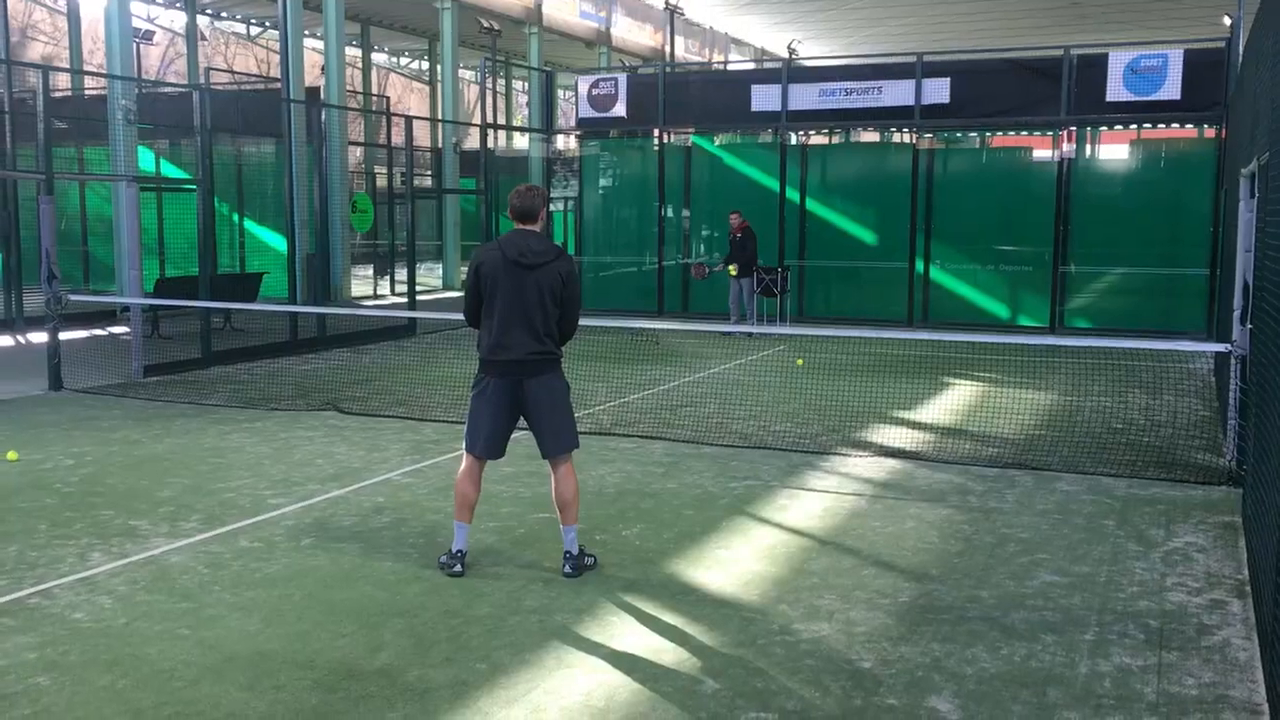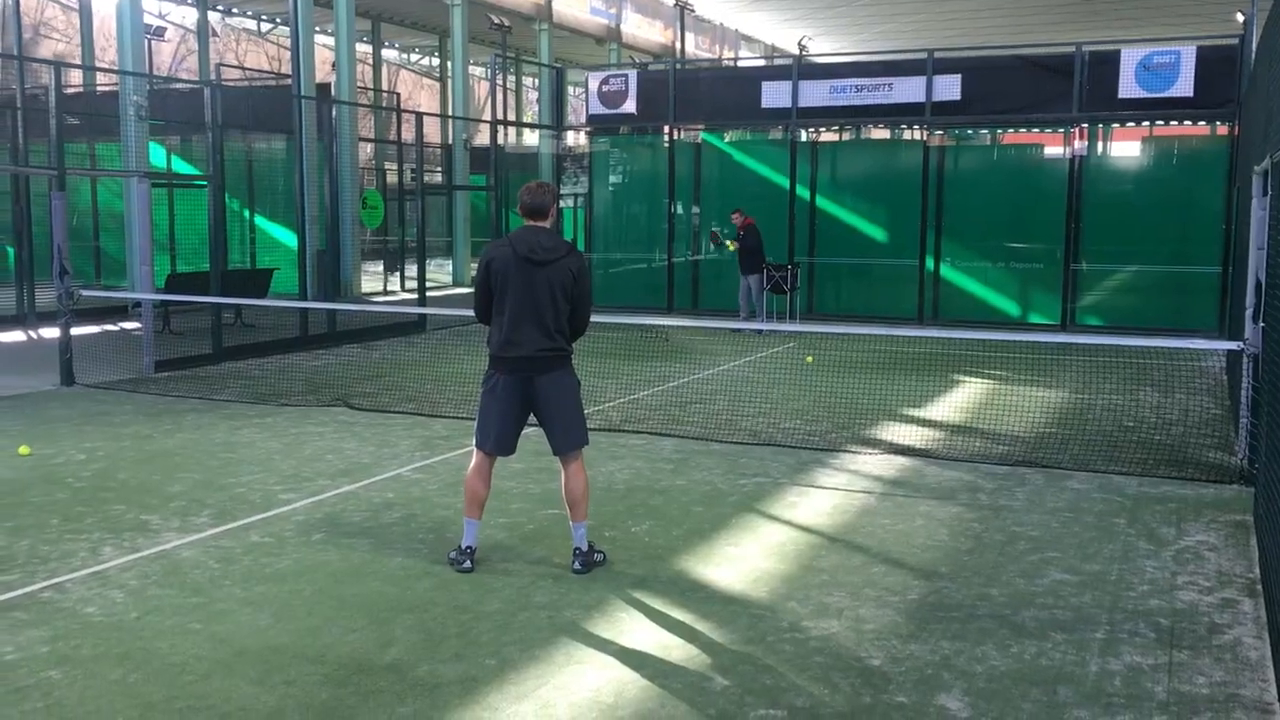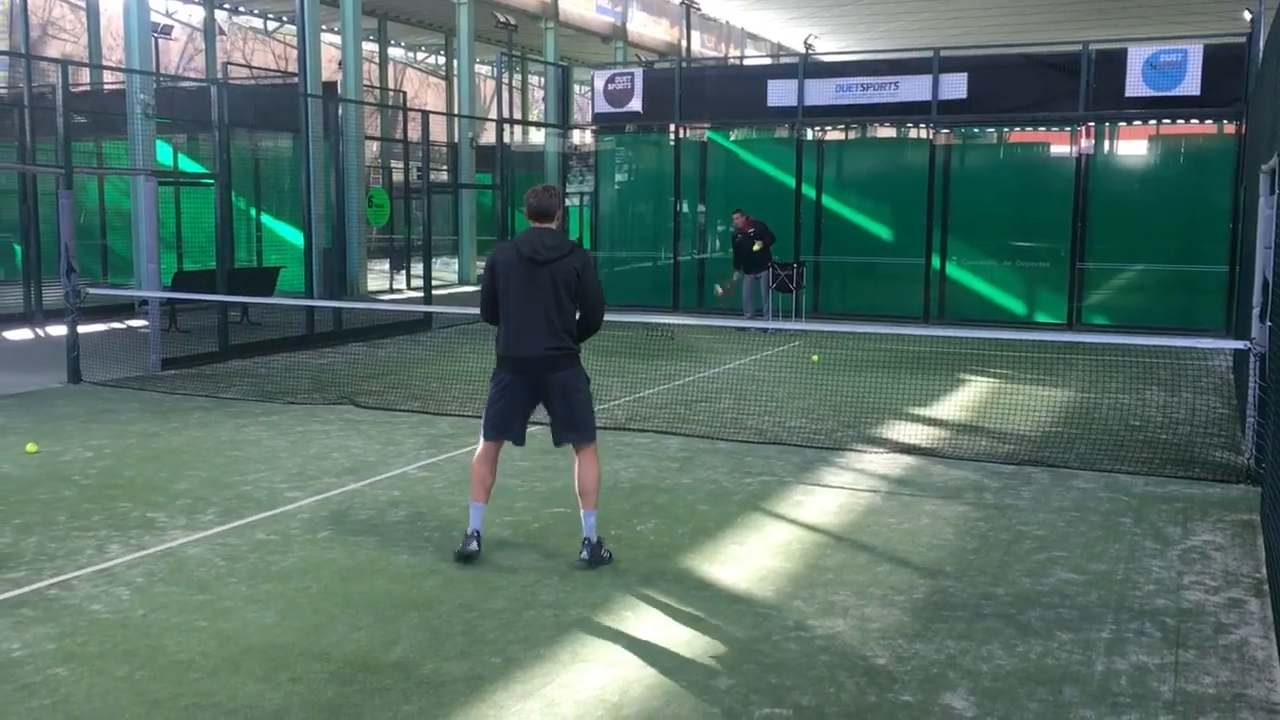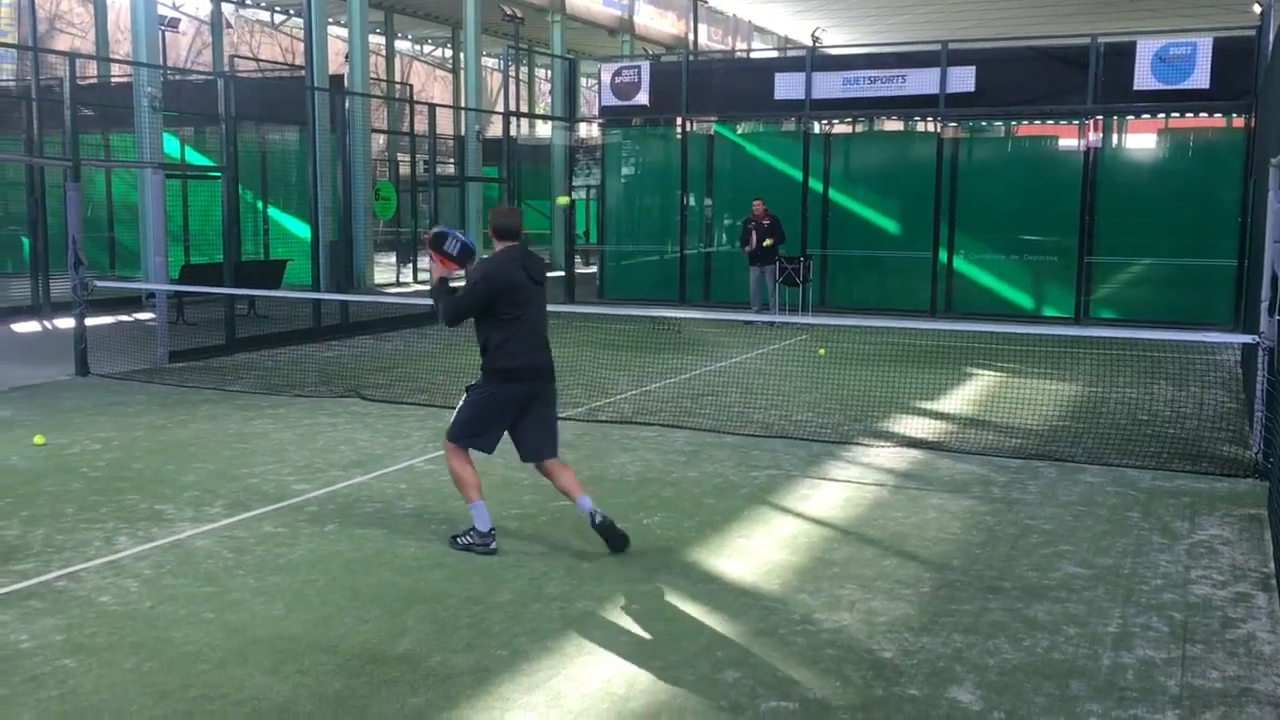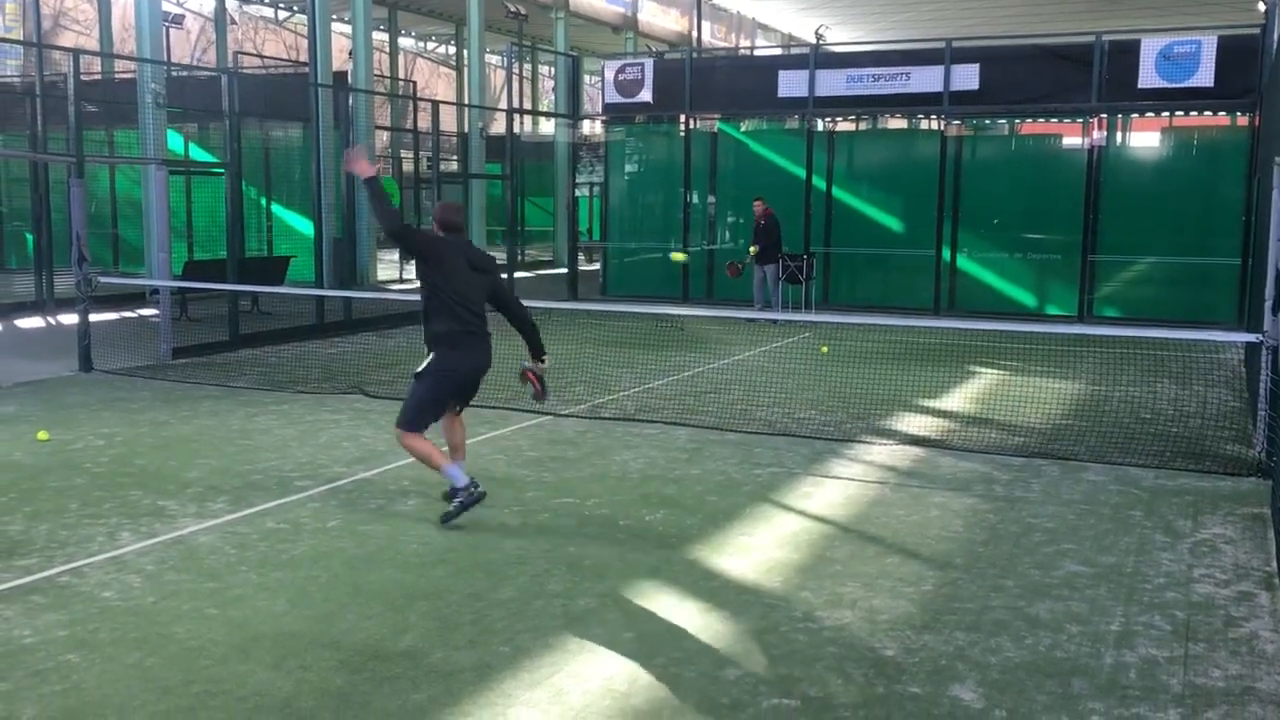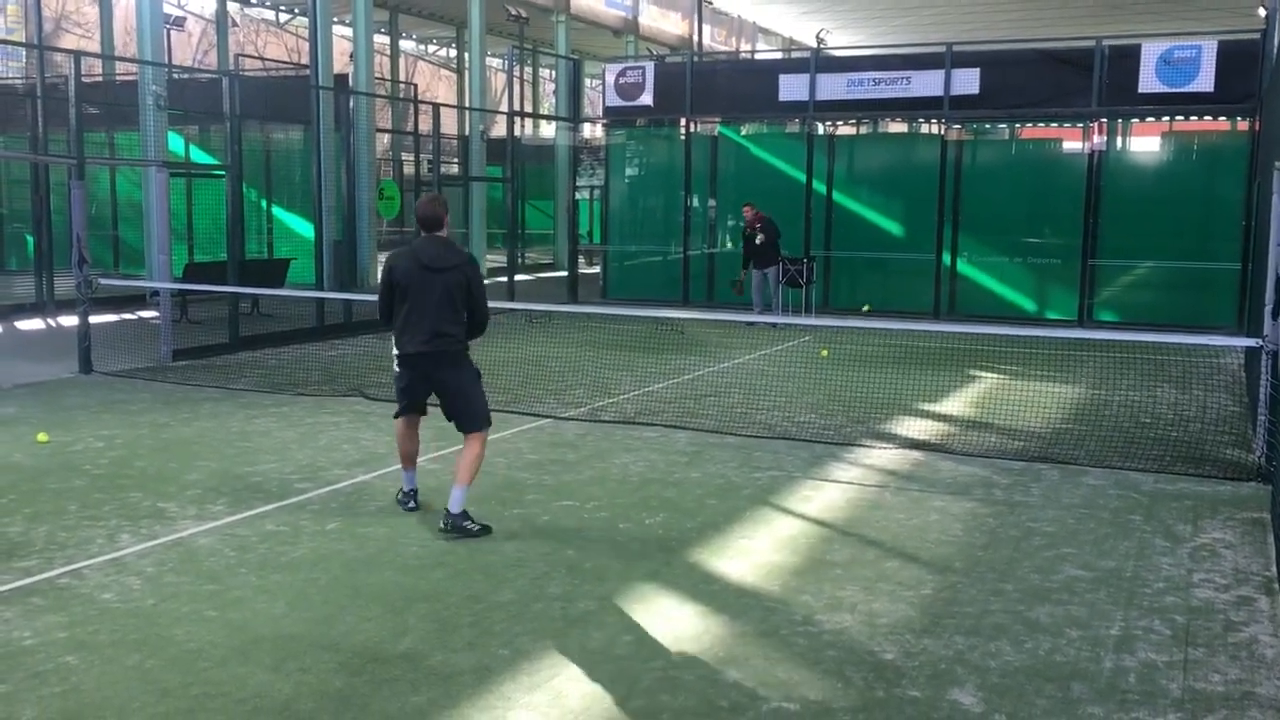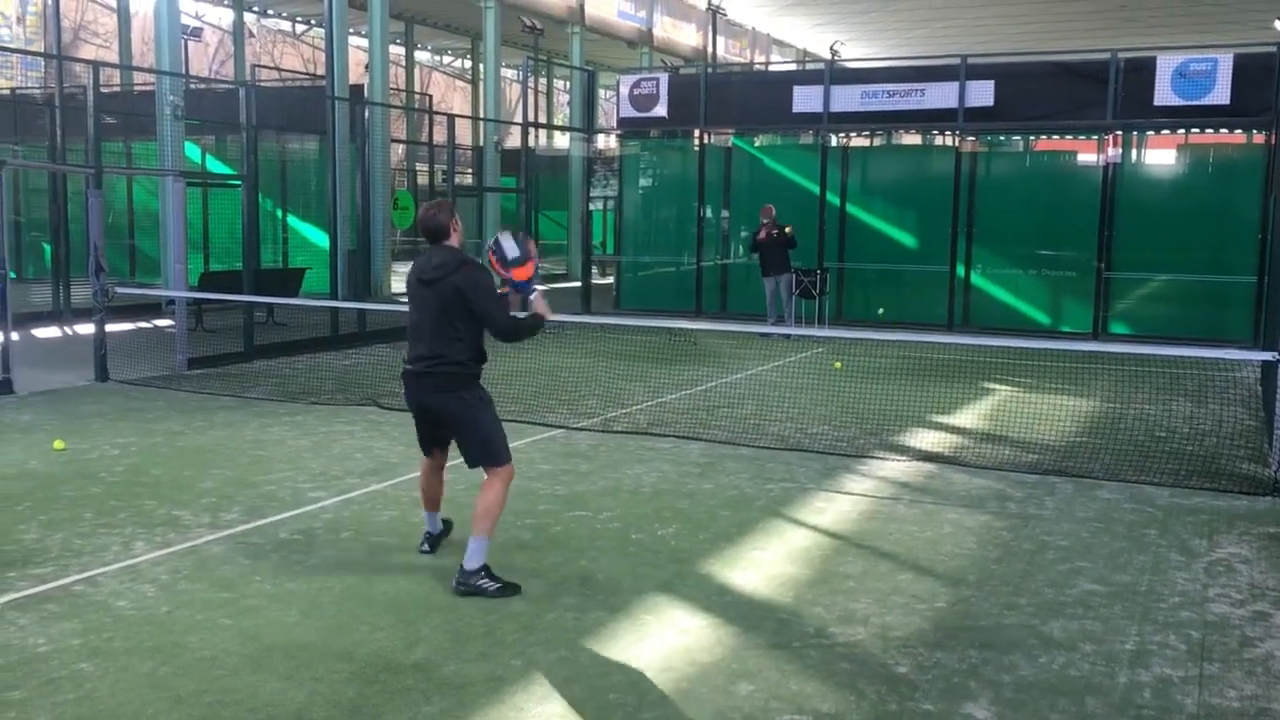
dt=0.5s
person 1, frame 1
left shoulder: (484, 257)
right shoulder: (561, 262)
left elbow: (471, 316)
right elbow: (569, 325)
left hip: (495, 371)
right hip: (543, 373)
left knee: (472, 461)
right knee: (562, 462)
left ankle: (457, 551)
right ankle: (572, 553)
person 1, frame 2
left shoulder: (495, 253)
right shoulder: (572, 259)
left elbow: (481, 312)
right elbow: (580, 322)
left hip: (505, 368)
right hip: (554, 369)
left knee: (483, 457)
right knee: (572, 459)
left ankle: (467, 548)
right ankle: (581, 550)
person 1, frame 3
left shoulder: (501, 255)
right shoulder: (576, 257)
left elbow: (488, 314)
right elbow: (594, 318)
left hip: (513, 364)
right hip: (562, 366)
left knee: (488, 446)
right knee: (585, 450)
left ankle: (473, 535)
right ankle: (590, 541)
person 1, frame 4
left shoulder: (494, 270)
right shoulder: (532, 267)
left elbow: (452, 315)
left wrist: (439, 282)
right wrist: (457, 282)
left hip: (503, 380)
right hip: (540, 377)
left knee: (455, 448)
right knee: (548, 463)
left ankle: (483, 531)
right ankle: (597, 516)
person 1, frame 5
left shoulder: (434, 249)
right shoulder: (484, 263)
left elbow: (393, 225)
right elbow: (515, 310)
left wrist: (369, 179)
right wrist: (538, 352)
left hip: (449, 354)
right hip: (480, 353)
left knee: (408, 433)
right knee: (451, 412)
left ankle: (464, 485)
right ankle: (459, 481)
person 1, frame 6
left shoulder: (397, 260)
right shoulder: (465, 263)
left elbow: (384, 314)
right elbow: (479, 320)
left hip: (411, 360)
right hip: (452, 360)
left knee: (407, 419)
right knee: (476, 435)
left ankle: (409, 490)
right ankle: (455, 512)
person 1, frame 7
left shoulder: (419, 272)
right shoulder: (469, 271)
right elbow: (503, 328)
left wrist: (507, 295)
right wrist: (537, 316)
left hip: (416, 383)
right hip: (457, 386)
left knee: (434, 457)
right knee: (499, 471)
left ankle: (432, 531)
right ankle: (473, 568)
